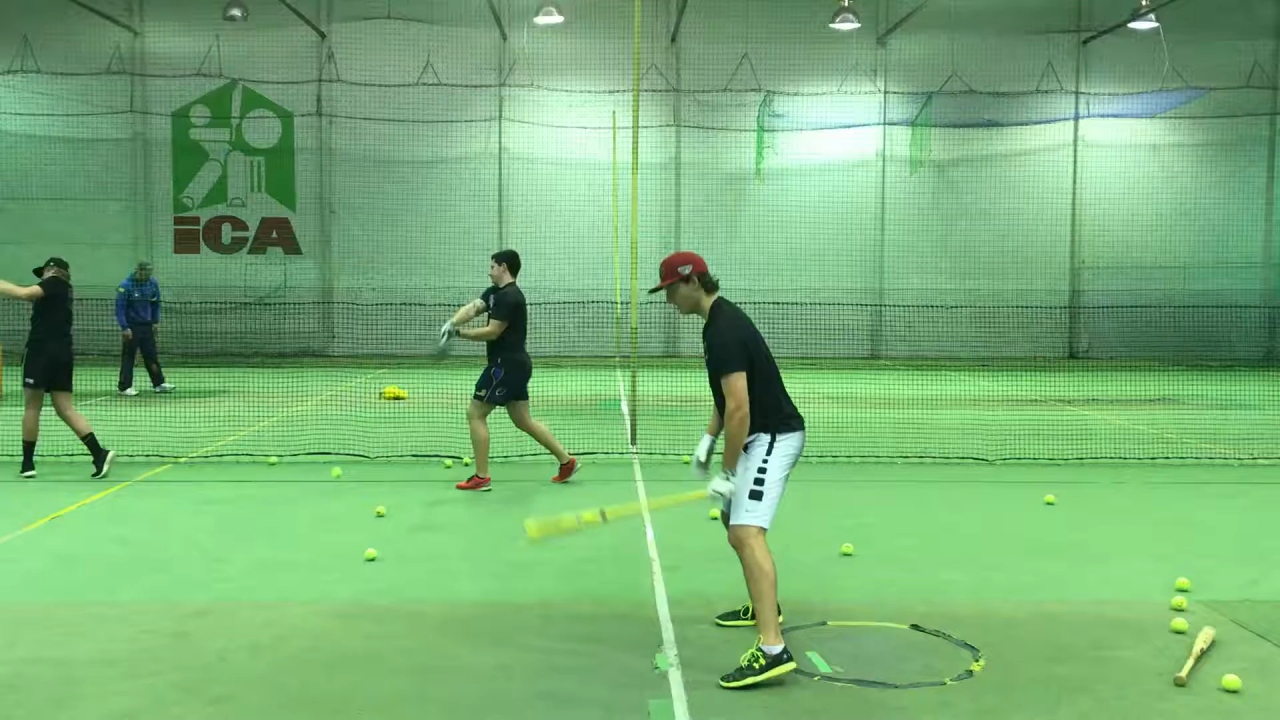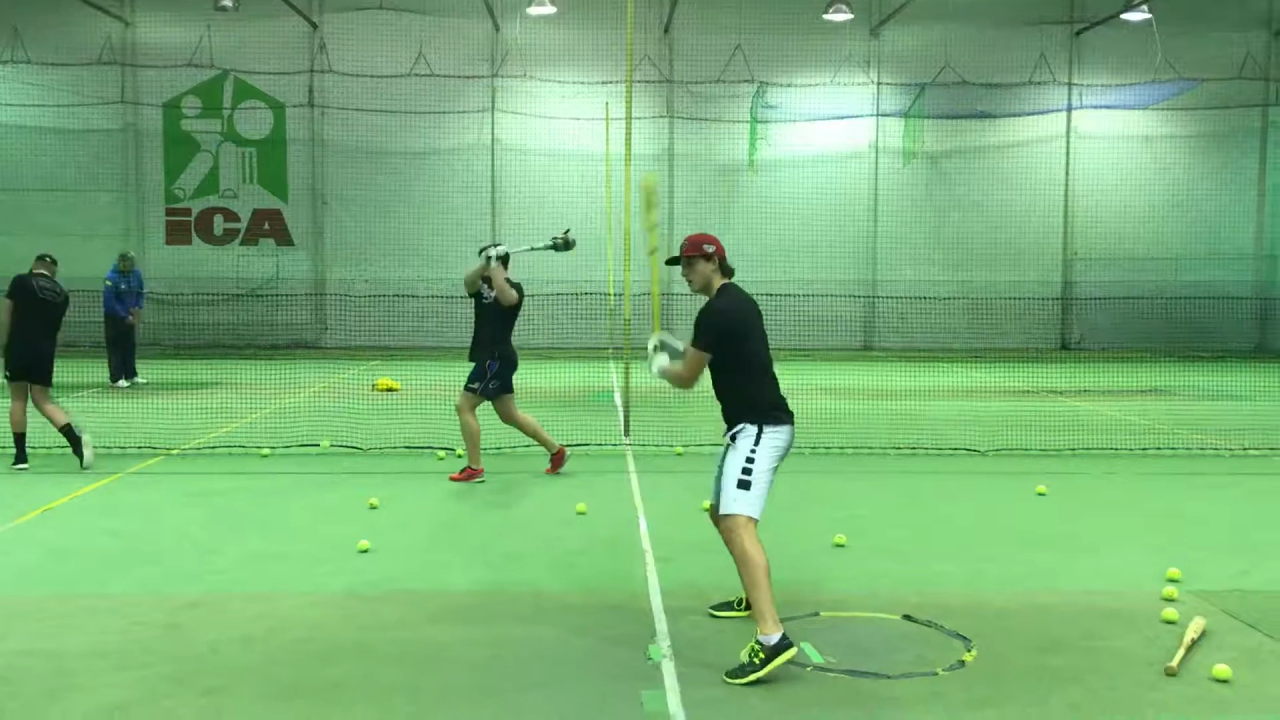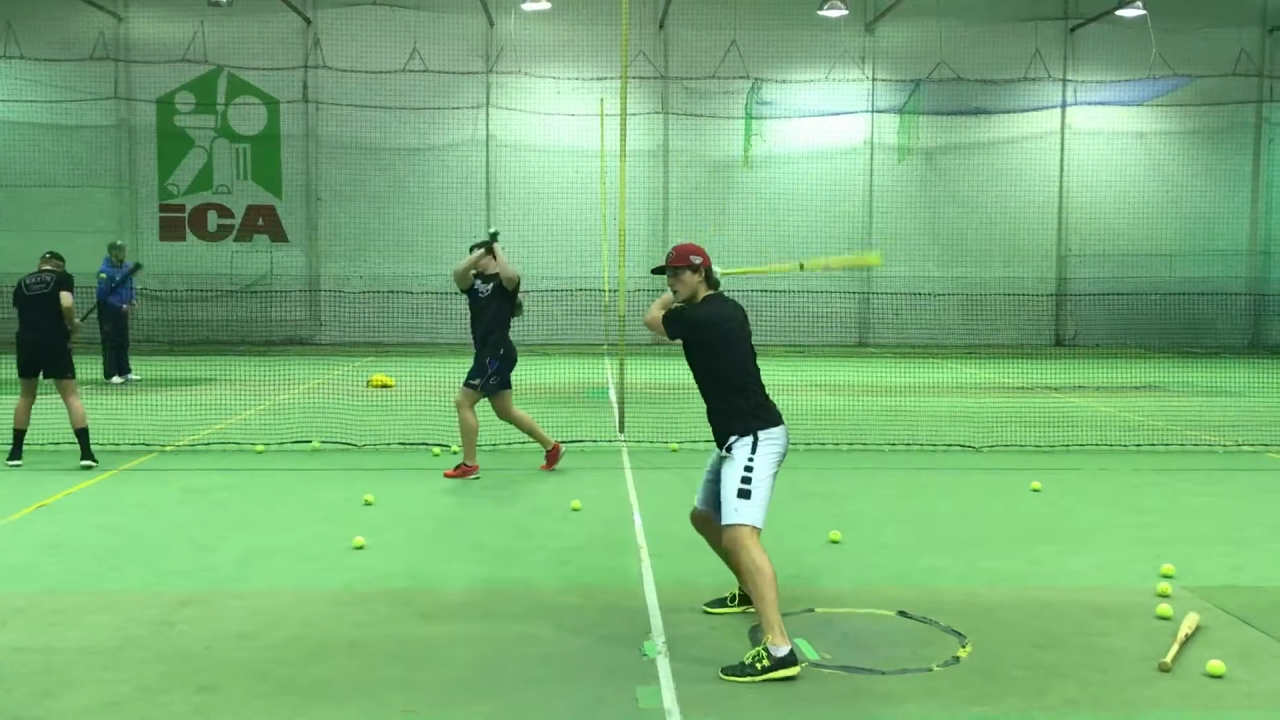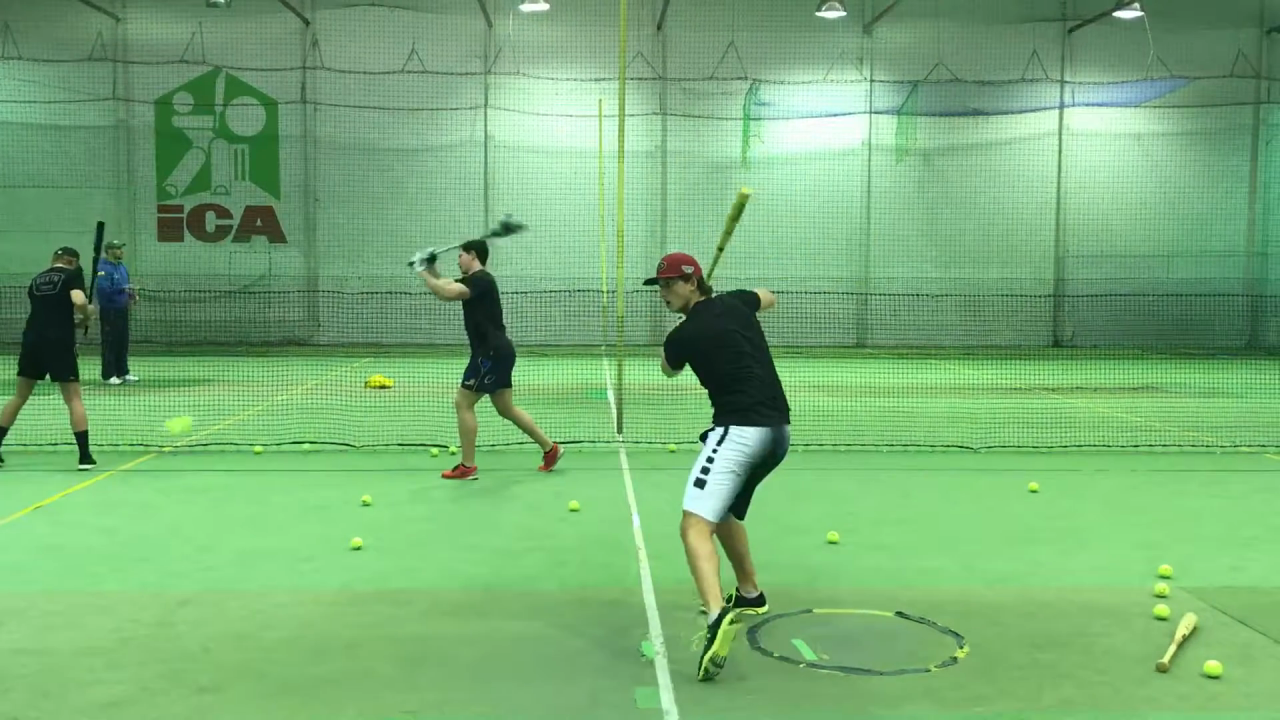
dt=0.4s
person 1, frame 1
left shoulder: (724, 332)
right shoulder: (722, 318)
left elbow: (739, 408)
left wrist: (726, 471)
right wrist: (707, 442)
left hip: (773, 437)
right hip: (765, 435)
left knee: (746, 533)
right knee: (733, 519)
left ankle: (772, 648)
right ankle: (764, 605)
person 1, frame 2
left shoulder: (717, 310)
right shoulder: (738, 301)
left elbow: (686, 378)
left wrist: (663, 365)
right wrist: (678, 353)
left hip: (760, 430)
right hip: (753, 426)
left knee: (737, 525)
right knee: (721, 514)
left ankle: (772, 639)
right ankle: (755, 596)
person 1, frame 3
left shoulder: (693, 319)
right shoulder: (730, 309)
left elbow: (652, 317)
left wrist: (674, 298)
left hip: (754, 439)
right hip: (744, 436)
left knee: (739, 535)
right knee: (704, 516)
left ankle: (778, 649)
right ankle: (751, 593)
person 1, frame 4
left shoulder: (682, 335)
right shoulder: (735, 302)
left elbow: (668, 370)
right elbow: (769, 297)
left hip: (740, 431)
right hip: (776, 430)
left knee: (694, 526)
right knee: (721, 511)
left ankle: (720, 618)
right ankle: (748, 593)
person 2, frame 1
left shoulder: (510, 297)
right shoulder: (496, 292)
left elbow: (490, 332)
right elbow: (471, 309)
left wrist: (458, 332)
right wrist: (451, 323)
left hip: (506, 365)
right hip: (515, 364)
left knee: (475, 414)
right knee: (523, 420)
left ankle: (481, 477)
right ankle: (566, 460)
person 2, frame 2
left shoulder: (513, 289)
right shoulder: (480, 283)
left elbow: (506, 298)
right elbow: (468, 279)
left wrist: (494, 263)
right wrist: (488, 260)
left hip: (497, 357)
right hip: (489, 358)
left knee: (464, 406)
right knee: (509, 414)
left ankle: (474, 469)
right ankle: (556, 450)
person 2, frame 3
left shoulder: (507, 281)
right shoulder: (474, 281)
left elbow: (511, 277)
right elbow: (458, 273)
left wrist: (495, 247)
right wrist: (480, 251)
left hip: (497, 353)
right hip: (490, 354)
left knee: (463, 402)
right knee: (505, 410)
left ankle: (469, 465)
right ankle: (552, 447)
person 2, frame 4
left shoulder: (480, 280)
right shoulder: (474, 280)
left elbow: (447, 292)
right elbow: (442, 286)
left wrist: (423, 271)
right wrist: (430, 266)
left hip: (492, 352)
right hip: (498, 352)
left knee: (463, 403)
right knee: (506, 408)
left ankle: (467, 466)
right ankle: (550, 448)
person 3, frame 1
left shoulder: (56, 283)
right shoulder: (61, 292)
left elbow: (24, 293)
right elbow: (29, 296)
left hip: (42, 350)
right hip: (62, 353)
left knee: (32, 407)
right knee: (66, 409)
left ankle: (28, 463)
right ankle: (99, 453)
person 3, frame 2
left shoulder: (21, 280)
right shoulder: (61, 293)
left elbow: (5, 313)
left wrist: (6, 339)
left hip: (18, 345)
right hip: (45, 349)
left knee: (18, 400)
right knee: (44, 403)
left ankle: (21, 455)
right ankle: (76, 442)
person 3, frame 3
left shoulder: (22, 283)
right shoulder: (63, 278)
left elbow: (22, 312)
right elbow: (67, 305)
right wrist: (72, 326)
left hip: (26, 342)
right hip: (54, 342)
left knee: (26, 397)
right knee: (71, 397)
left ankle: (15, 452)
right ankle: (86, 452)
person 3, frame 4
left shoulder: (36, 280)
right shoulder: (72, 275)
right elbow: (79, 302)
left wrist: (74, 323)
right wrist: (88, 312)
left hip: (32, 341)
right hip: (59, 344)
left knee: (19, 397)
right knee: (74, 400)
right ankle: (85, 456)
